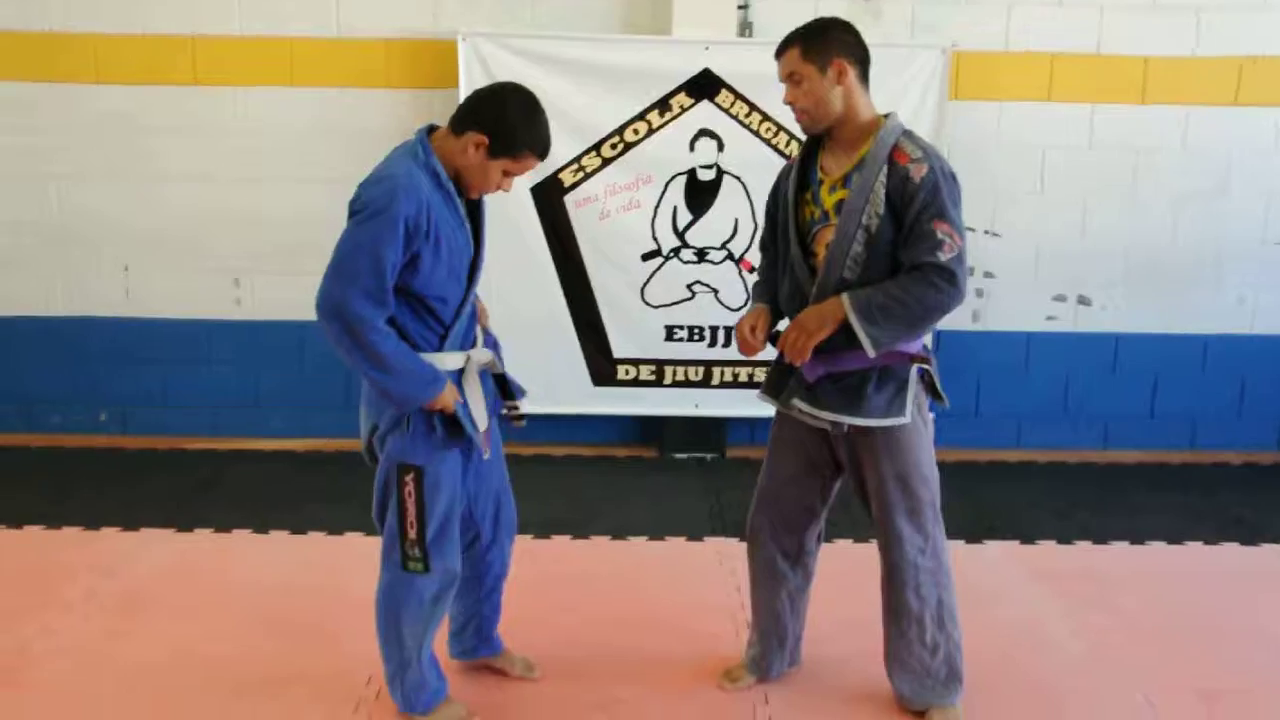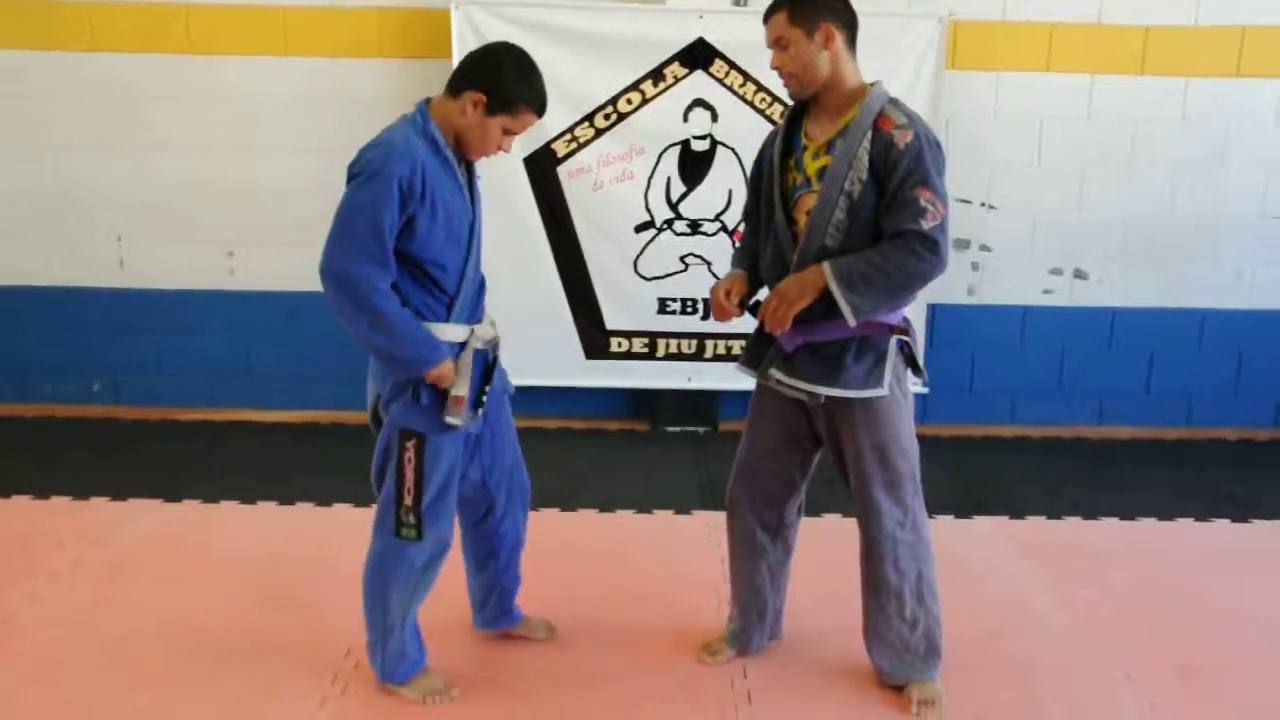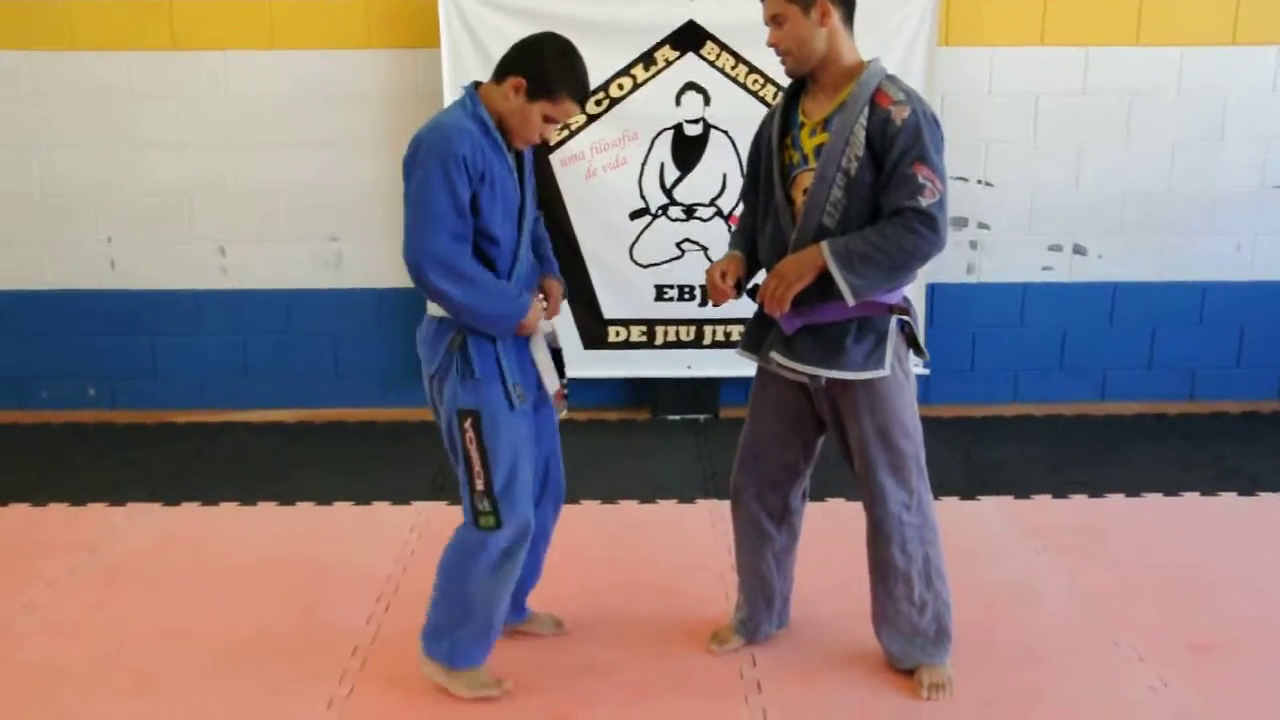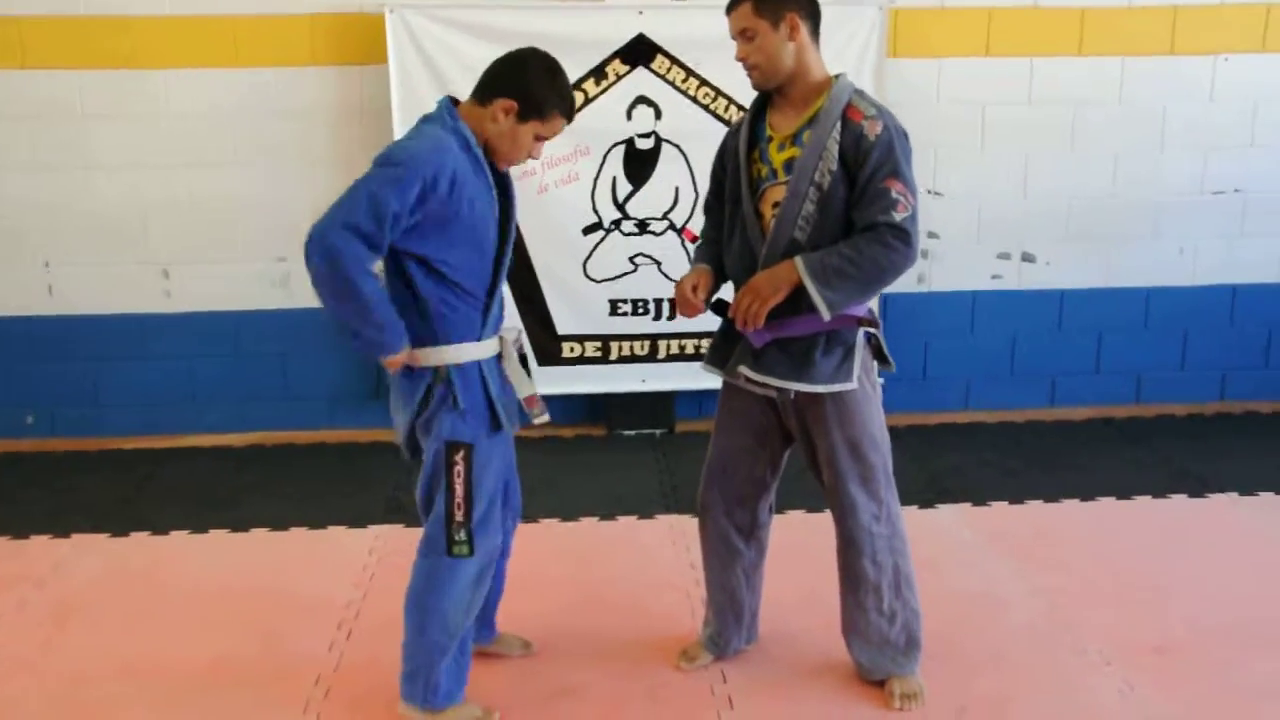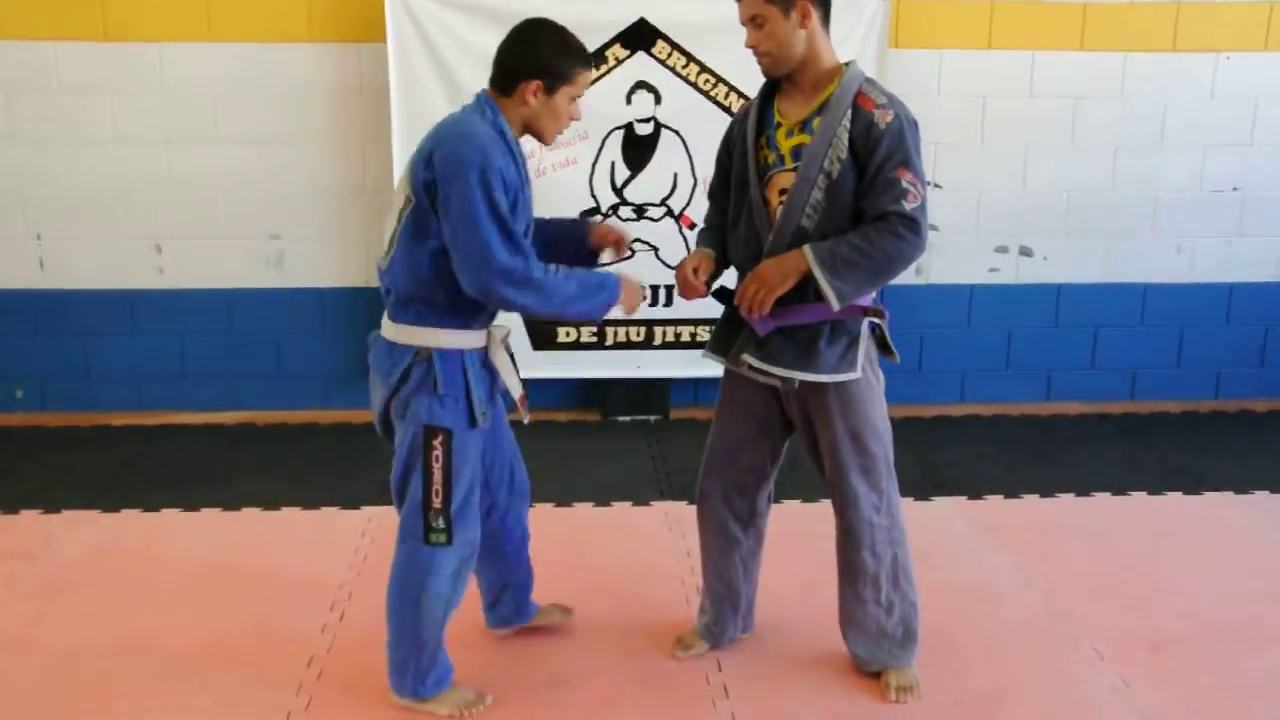
dt=0.5s
person 1, frame 1
left shoulder: (914, 167)
right shoulder: (799, 171)
left elbow: (942, 281)
left wrist: (839, 312)
right wrist: (764, 309)
left hip: (884, 390)
right hip: (807, 384)
left knee: (909, 546)
right knee: (775, 529)
right ankle: (770, 654)
person 1, frame 2
left shoulder: (898, 136)
right shoulder: (784, 139)
left elbow: (924, 250)
left wrist: (821, 279)
right wrist: (742, 276)
left hip: (863, 359)
right hip: (787, 353)
left knee: (890, 517)
right knee: (755, 500)
left ankle: (910, 661)
right ankle: (750, 626)
person 1, frame 3
left shoulder: (896, 113)
right shoulder: (781, 118)
left elbow: (921, 227)
left wrist: (820, 258)
right wrist: (738, 256)
left hip: (864, 339)
right hip: (787, 334)
left knee: (895, 500)
right knee: (759, 486)
left ankle: (919, 643)
right ankle: (759, 613)
person 1, frame 4
left shoulder: (865, 127)
right shoulder: (746, 133)
left elbow: (894, 241)
right elbow: (720, 221)
left wrist: (793, 274)
right wrist: (705, 270)
left hip: (831, 354)
right hip: (752, 350)
left knee: (865, 513)
right knee: (727, 502)
left ankle: (889, 655)
right ankle: (727, 629)
person 1, frame 5
left shoulder: (876, 116)
right shoulder: (752, 119)
left elbow: (903, 230)
right elbow: (724, 206)
left wrist: (801, 262)
right wrist: (708, 253)
left hip: (835, 342)
right hip: (755, 336)
left knee: (864, 503)
right knee: (725, 489)
left ankle: (886, 646)
right ankle: (722, 618)
person 2, frame 1
left shoulder: (448, 175)
right shoulder: (398, 193)
right elbow: (343, 305)
left wrist: (468, 310)
right wrist: (423, 386)
left hip: (465, 385)
right hip: (417, 402)
left knee: (490, 526)
right knee: (425, 558)
left ankle: (476, 643)
person 2, frame 2
left shoulder: (453, 154)
right shoulder: (395, 160)
right elbow: (348, 269)
left wrist: (477, 320)
right wrist: (425, 356)
left hip: (474, 361)
right hip: (423, 374)
left knee: (503, 495)
right knee: (417, 529)
left ankle: (498, 612)
right ankle: (396, 662)
person 2, frame 3
left shoulder: (511, 141)
right shoulder: (449, 142)
right elbow: (433, 259)
left wrist: (547, 274)
right wrist: (514, 311)
left hip: (521, 344)
right hip: (473, 352)
left knee: (540, 492)
right knee: (502, 515)
left ankle: (506, 609)
right ankle: (452, 651)
person 2, frame 4
left shoulder: (470, 152)
right shoulder: (427, 159)
right elbow: (333, 245)
right wrist: (385, 338)
left hip: (478, 368)
right hip: (448, 380)
left knee: (496, 514)
right knee: (461, 540)
left ankle: (474, 631)
person 2, frame 5
left shoulder: (484, 139)
right shoulder: (471, 148)
right elbow: (493, 271)
left wrist: (581, 236)
right wrist: (604, 292)
left hip: (462, 355)
right hip: (432, 363)
left knee: (503, 491)
right knee: (440, 530)
left ankle: (511, 607)
person 3, frame 1
left shoulder: (733, 185)
right shoulder: (678, 183)
left elbow: (747, 225)
right elbow: (661, 222)
left wrist: (728, 251)
right wrist: (677, 249)
left hip: (720, 261)
right hip: (683, 259)
left knee: (736, 300)
right knee: (653, 296)
left ankle: (714, 287)
right ankle: (694, 287)
person 3, frame 2
left shoulder: (727, 156)
right shoulder: (671, 154)
left elbow: (741, 197)
right elbow: (654, 193)
left wrist: (721, 223)
right wrist: (670, 220)
left hip: (714, 233)
right hip: (676, 231)
left knee: (730, 274)
right knee: (645, 268)
left ankle: (709, 260)
right ankle: (686, 259)
person 3, frame 3
left shoulder: (721, 140)
right shoulder: (664, 139)
left elbow: (736, 181)
right elbow: (649, 178)
left wrist: (716, 208)
right wrist: (665, 206)
left hip: (709, 218)
right hip: (672, 217)
right knee: (641, 255)
left ankle: (704, 246)
right ankle: (684, 245)
person 3, frame 4
left shoulder: (673, 153)
right shoulder: (616, 153)
left elbow: (688, 194)
right elbow: (601, 193)
left wrist: (669, 221)
right wrist: (618, 221)
left hip: (662, 232)
right hip: (625, 231)
left knee: (680, 273)
right knee: (595, 270)
left ankle: (659, 259)
right ankle: (635, 259)
person 3, frame 5
left shoulder: (672, 138)
right shoulder: (615, 137)
left elbow: (686, 180)
right elbow: (599, 178)
left wrist: (667, 208)
right wrist: (616, 207)
left hip: (660, 218)
right hip: (623, 217)
left knee: (677, 258)
left ankle: (654, 245)
right ankle: (630, 246)
